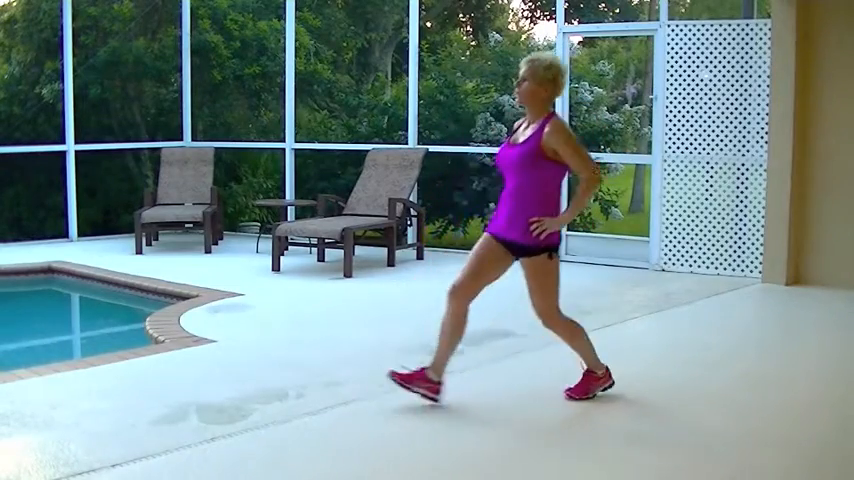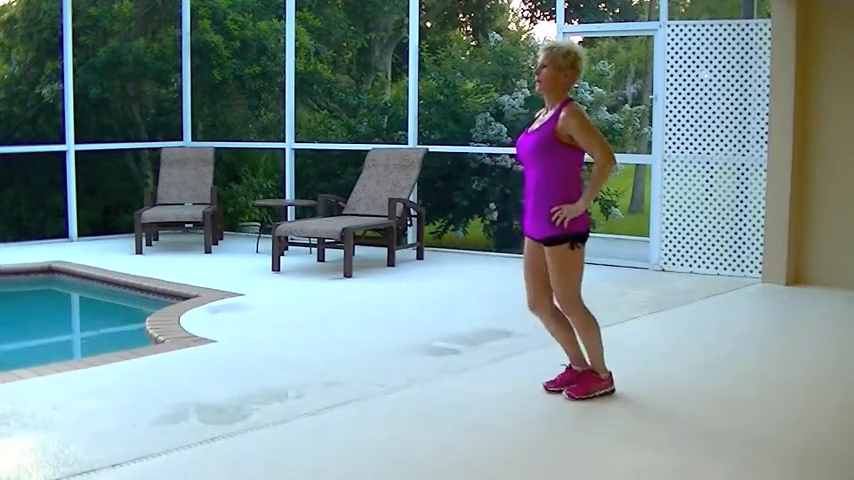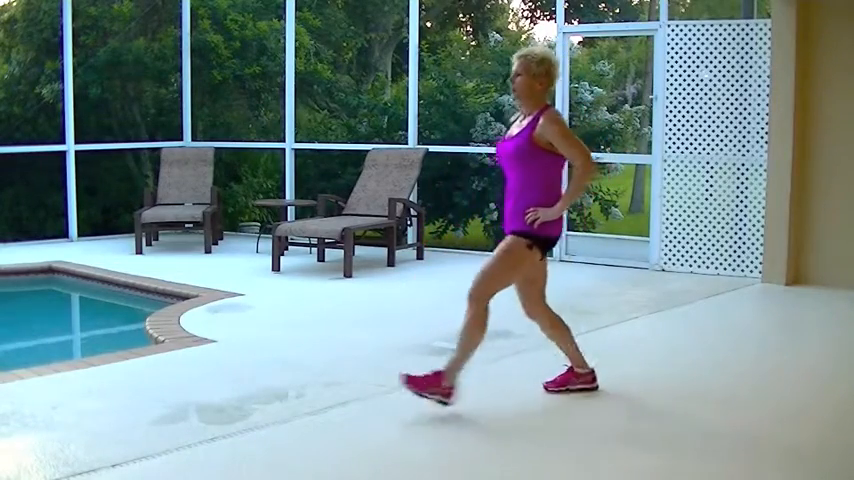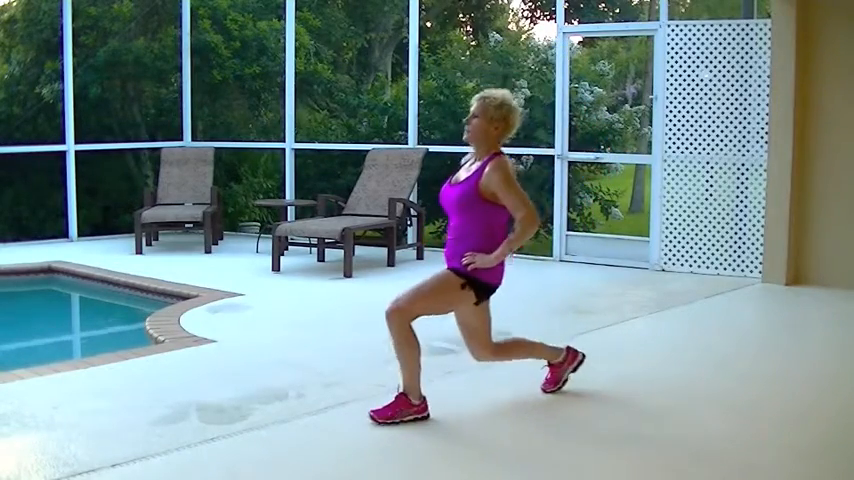
dt=0.4s
person 1, frame 1
left shoulder: (554, 129)
right shoulder: (520, 126)
left elbow: (591, 176)
left wrist: (562, 219)
left hip: (536, 236)
right hip: (502, 229)
left knee: (549, 316)
right knee: (458, 293)
left ankle: (599, 372)
right ankle: (432, 376)
person 1, frame 2
left shoulder: (570, 115)
right shoulder: (542, 115)
left elbow: (606, 160)
left wrist: (580, 205)
left hip: (562, 225)
right hip: (535, 223)
left knee: (569, 304)
right knee: (538, 303)
left ankle: (601, 376)
right ankle: (579, 367)
person 1, frame 3
left shoulder: (549, 121)
right shoulder: (520, 119)
left elbow: (586, 165)
left wrist: (557, 208)
left hip: (536, 229)
right hip: (519, 227)
left knee: (477, 293)
right knee: (535, 308)
left ankle: (446, 380)
right ankle: (581, 371)
person 1, frame 4
left shoulder: (497, 169)
right shoulder: (470, 161)
left elbow: (529, 220)
left wrist: (496, 256)
left hip: (475, 271)
right hip: (462, 270)
left knee: (397, 313)
right knee: (485, 351)
left ankle: (413, 400)
right ankle: (562, 356)
